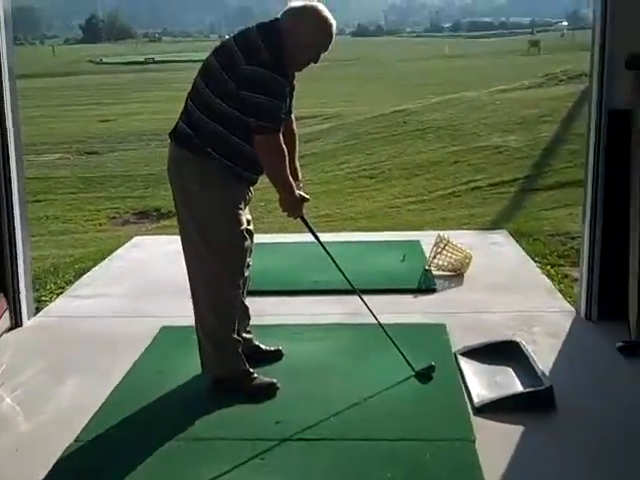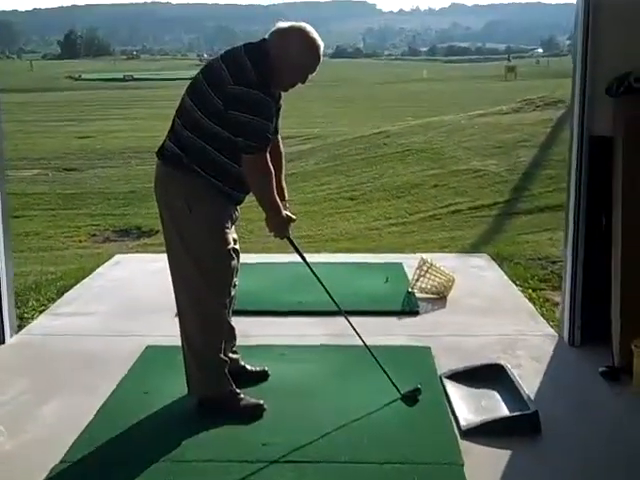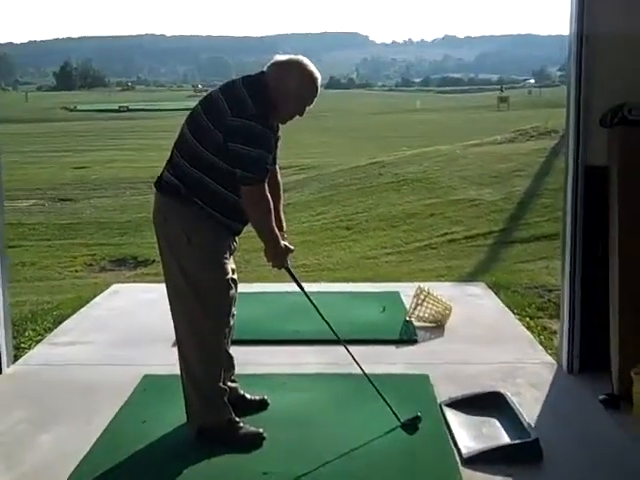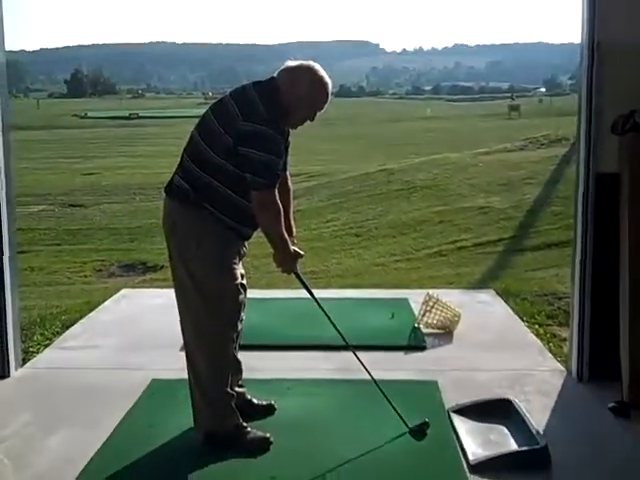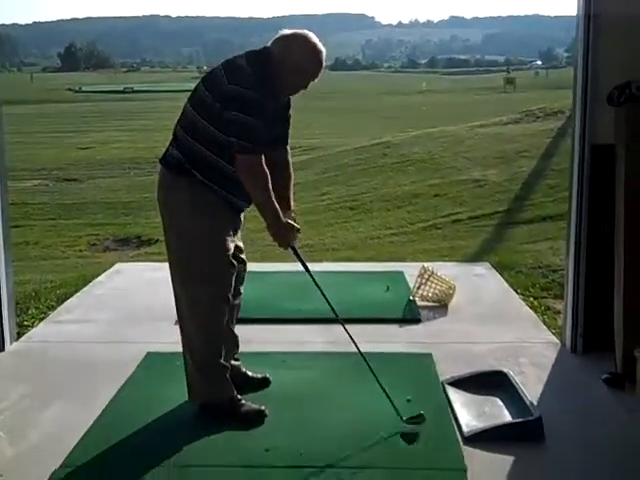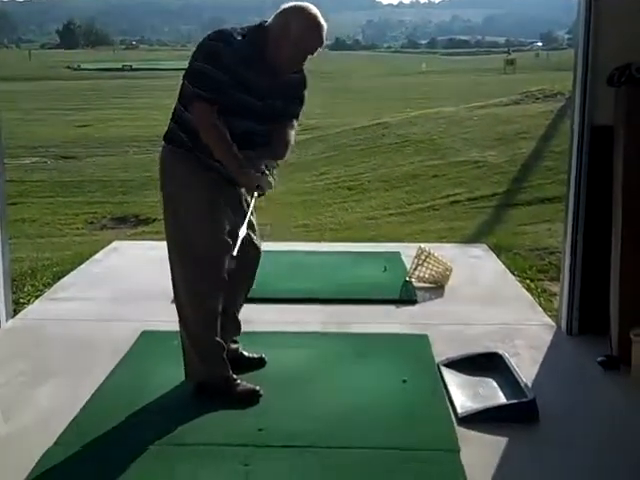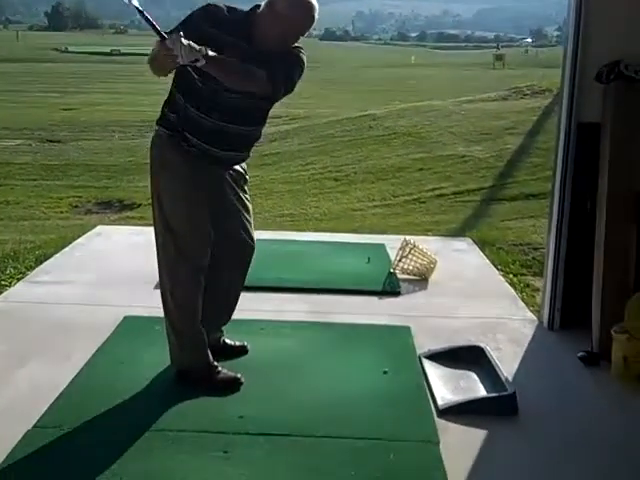
dt=0.4s
person 1, frame 1
left shoulder: (273, 54)
right shoulder: (260, 63)
left elbow: (284, 123)
right elbow: (267, 141)
left wrist: (295, 178)
right wrist: (288, 192)
left hip: (222, 167)
right hip: (203, 168)
left knee: (235, 258)
right knee: (218, 268)
left ankle: (238, 339)
right ankle: (225, 368)
person 1, frame 2
left shoulder: (259, 73)
right shoulder: (248, 83)
left elbow: (271, 142)
right elbow: (254, 160)
left wrist: (281, 198)
right wrist: (275, 212)
left hip: (209, 186)
right hip: (190, 187)
left knee: (220, 277)
right knee: (204, 287)
left ankle: (224, 361)
right ankle: (211, 388)
person 1, frame 3
left shoulder: (257, 105)
right shoulder: (246, 114)
left elbow: (269, 173)
right elbow: (253, 192)
left wrist: (280, 229)
right wrist: (273, 242)
left hip: (207, 216)
right hip: (189, 218)
left knee: (217, 308)
right knee: (203, 317)
left ankle: (223, 391)
right ankle: (210, 419)
person 1, frame 4
left shoulder: (268, 111)
right shoulder: (257, 121)
left elbow: (279, 179)
right elbow: (263, 198)
left wrist: (289, 235)
right wrist: (283, 248)
left hip: (217, 221)
right hip: (198, 222)
left knee: (228, 311)
right knee: (212, 320)
left ankle: (230, 395)
right ankle: (218, 423)
person 1, frame 5
left shoulder: (274, 93)
right shoulder: (243, 84)
left elbow: (279, 153)
right elbow: (250, 164)
left wrist: (286, 210)
right wrist: (274, 220)
left hip: (219, 195)
right hip: (191, 193)
left knee: (229, 281)
right knee: (206, 292)
left ankle: (226, 367)
right ankle: (212, 394)
person 1, frame 6
left shoulder: (293, 78)
right shoulder: (224, 48)
left elbow: (285, 127)
right elbow: (200, 112)
left wrist: (267, 165)
right wrist: (242, 166)
left hip: (233, 175)
right hip: (192, 169)
left knee: (244, 255)
right knee: (203, 270)
left ankle: (224, 346)
right ankle: (209, 373)
person 1, frame 7
left shoulder: (290, 61)
left elbow: (250, 80)
right elbow: (157, 65)
left wrist: (202, 57)
right wrist: (170, 51)
left hip: (228, 163)
right hip: (179, 154)
left knee: (237, 246)
right knee: (186, 255)
left ankle: (209, 334)
right ankle: (191, 359)
